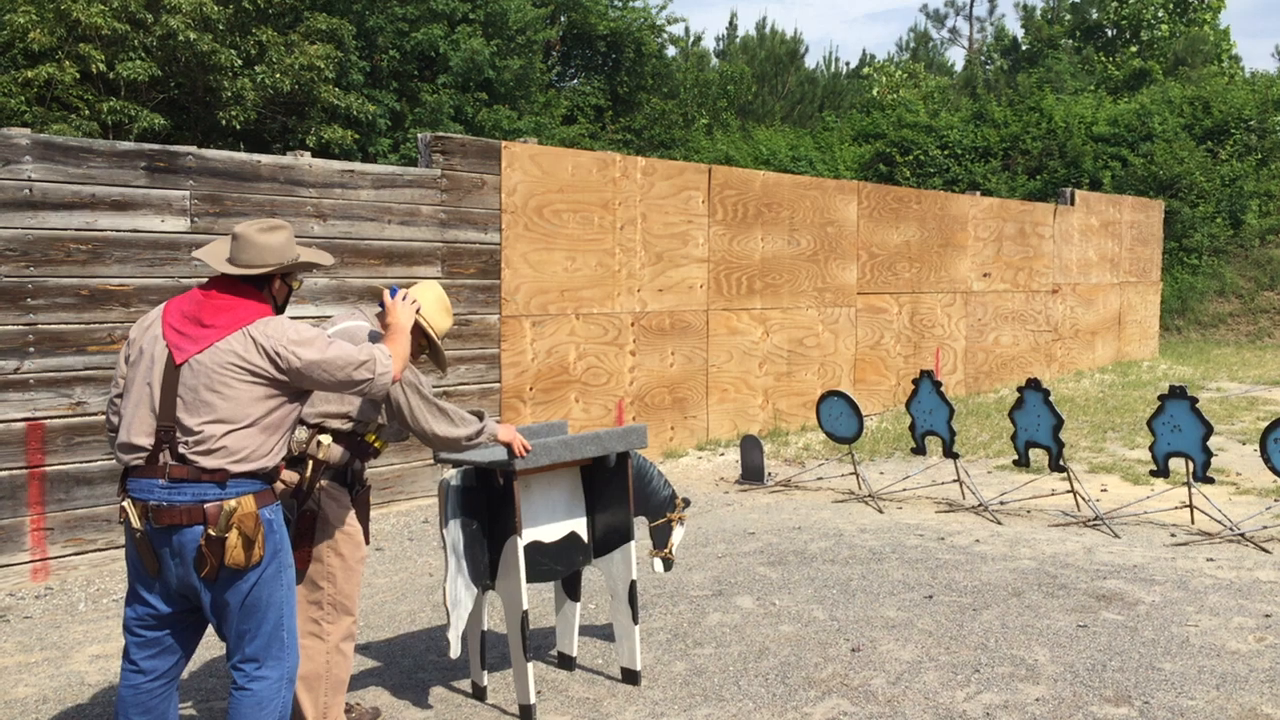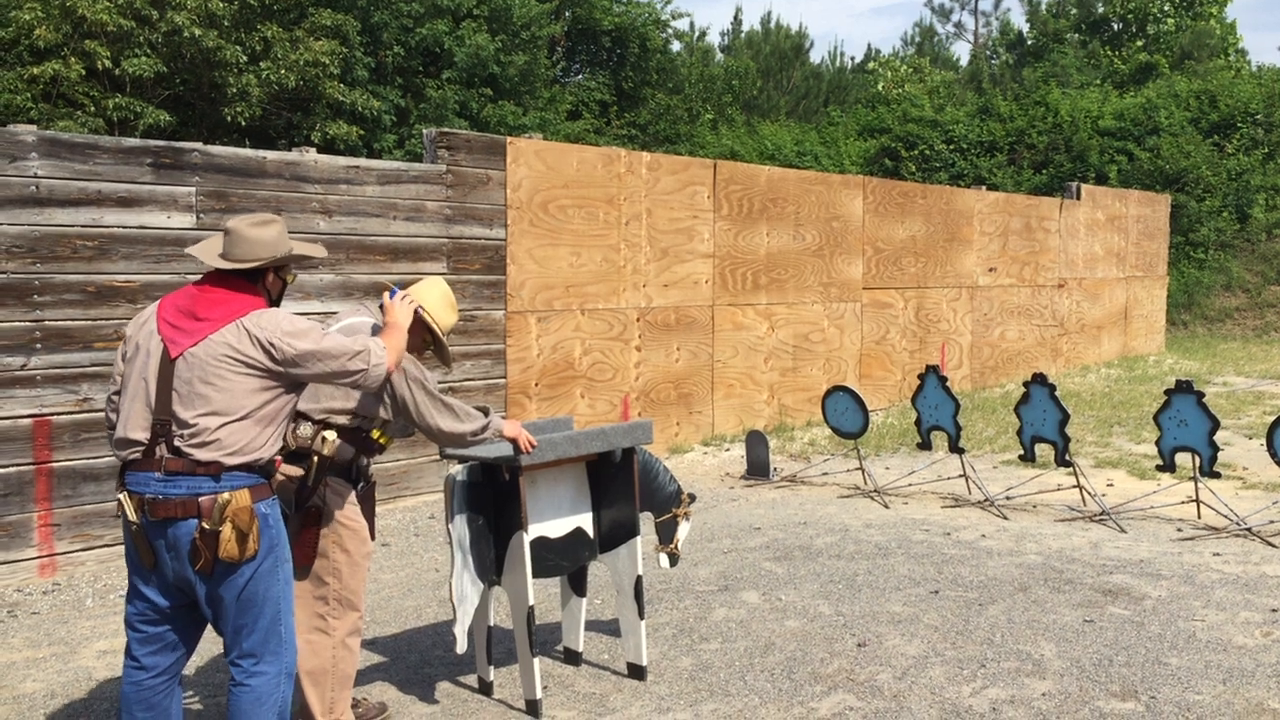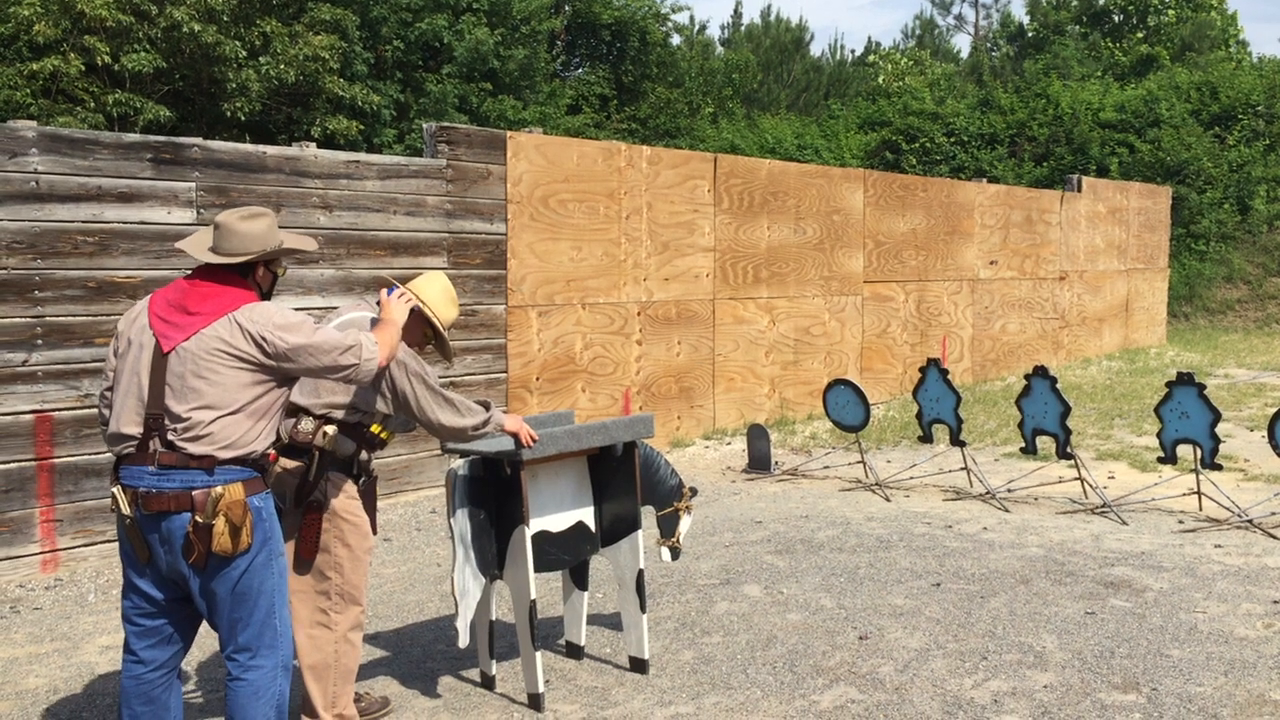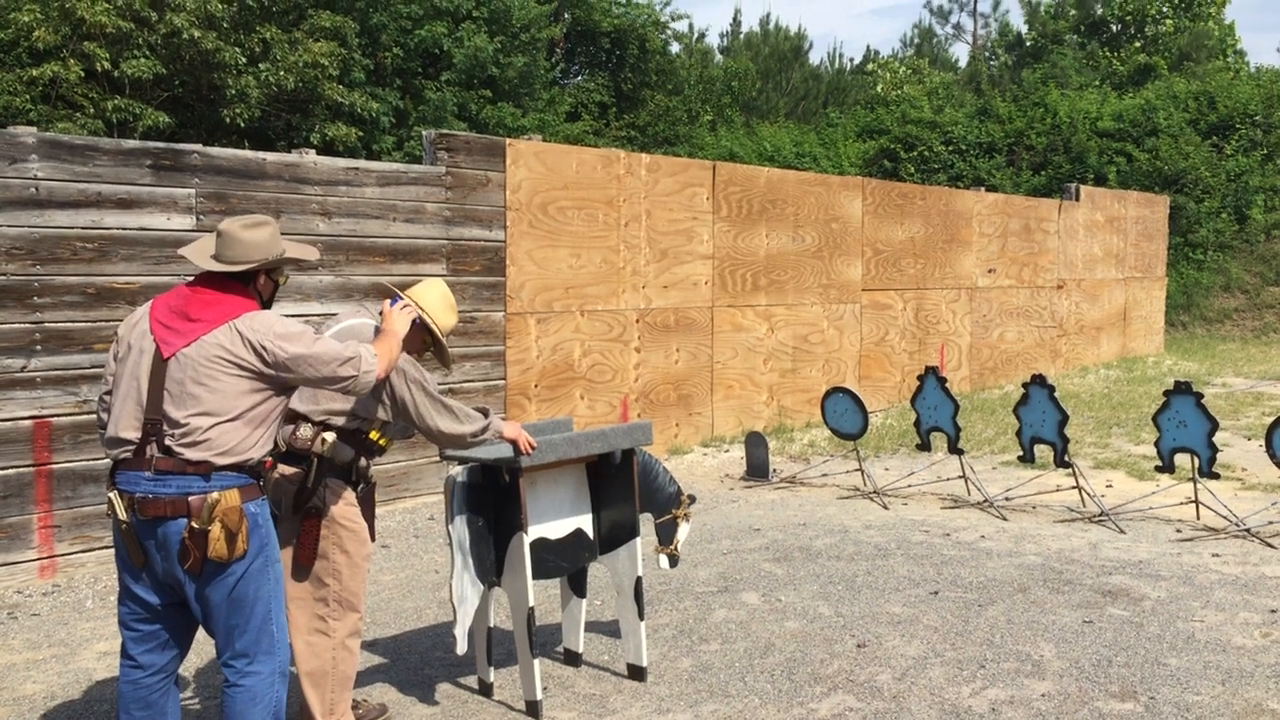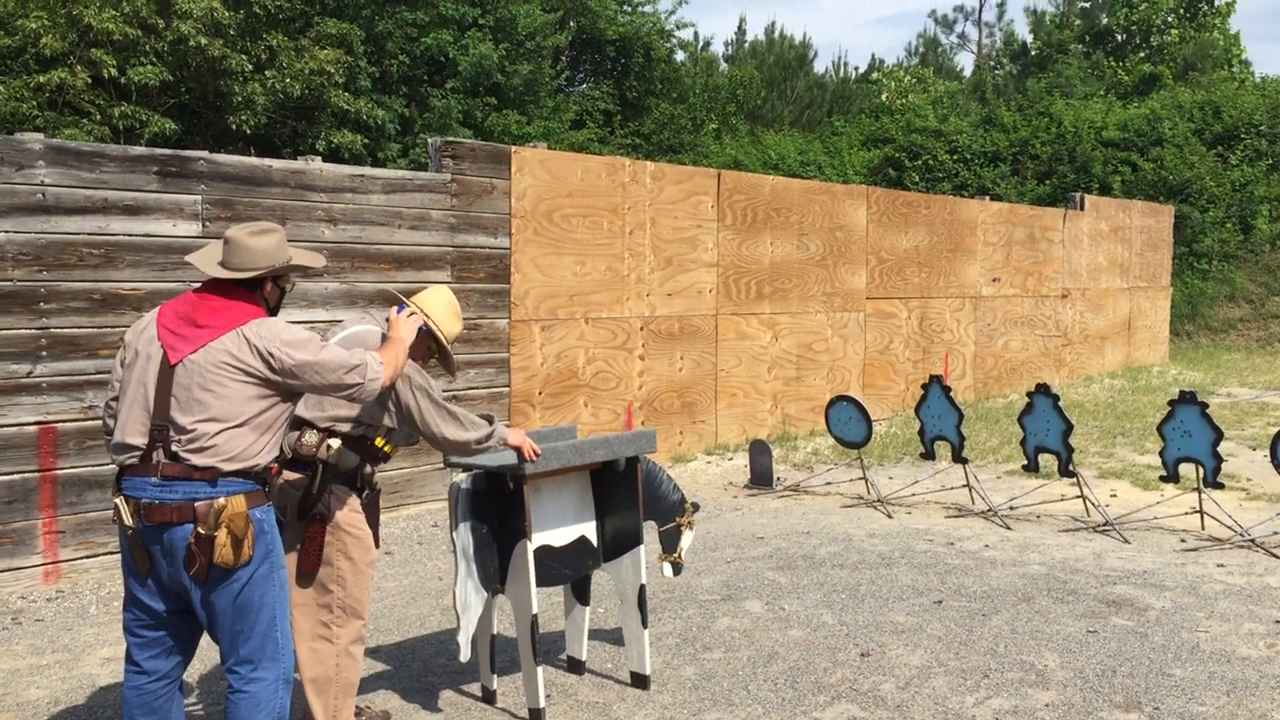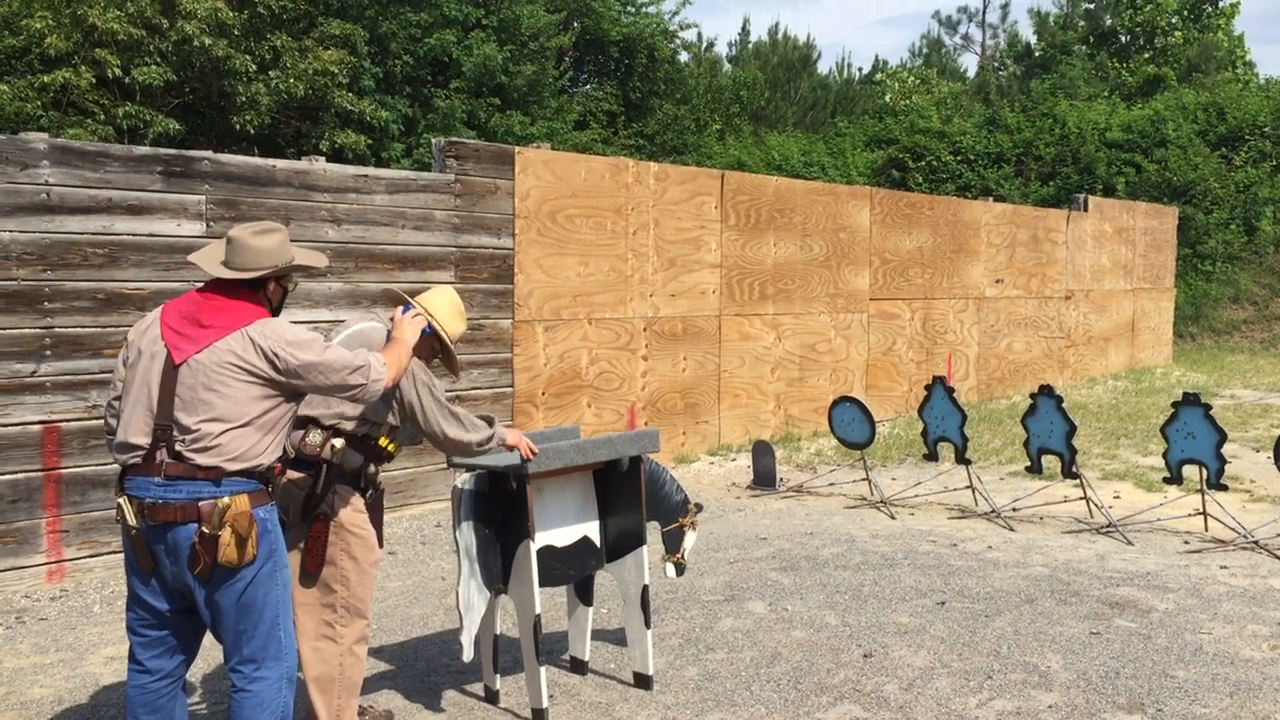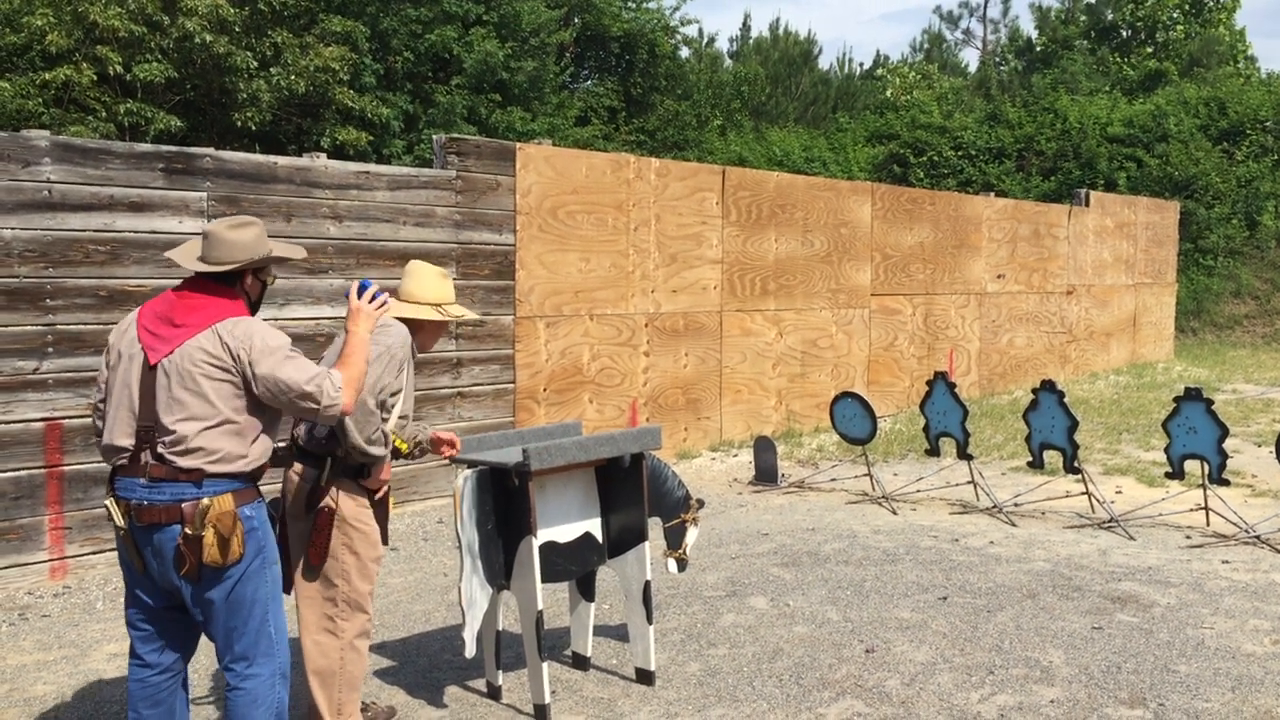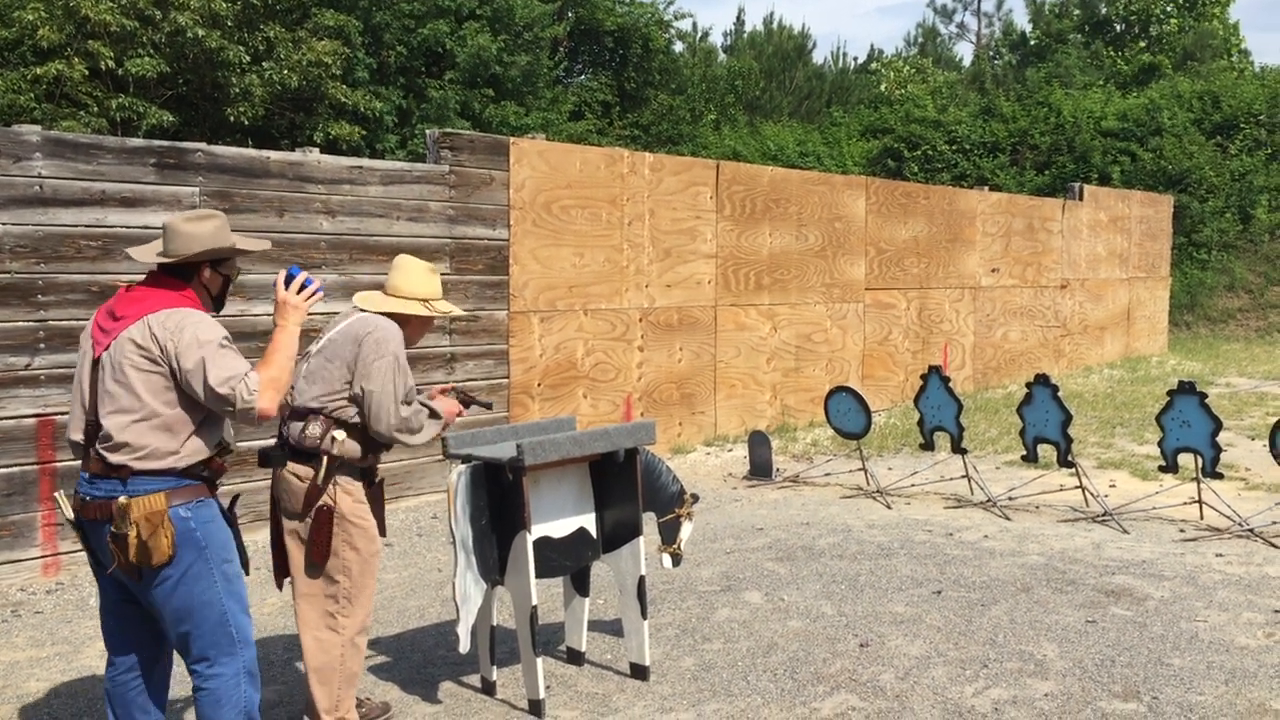
dt=0.5s
person 1, frame 1
left shoulder: (153, 323)
right shoulder: (276, 339)
left elbow: (115, 418)
right elbow: (383, 372)
right wrist: (398, 326)
left hip: (147, 512)
right hip: (228, 516)
left knee: (148, 661)
right knee: (263, 664)
person 1, frame 2
left shoulder: (148, 320)
right shoulder: (270, 331)
left elbow: (114, 414)
right elbow: (376, 363)
right wrist: (396, 324)
left hip: (145, 507)
right hip: (225, 509)
left knee: (151, 656)
right knee: (262, 660)
person 1, frame 3
left shoulder: (140, 313)
right shoulder: (261, 324)
left elbow: (108, 408)
right elbow: (369, 357)
right wrist: (391, 319)
left hip: (140, 500)
right hip: (219, 502)
left knee: (149, 651)
right knee: (259, 654)
person 1, frame 4
left shoulder: (141, 319)
right shoulder: (261, 332)
left elbow: (106, 412)
right elbow: (366, 369)
right wrist: (393, 331)
left hip: (135, 503)
right hip: (214, 507)
left knee: (147, 656)
right knee: (256, 660)
person 1, frame 5
left shoulder: (148, 326)
right shoulder: (266, 339)
left elbow: (112, 417)
right elbow: (371, 377)
right wrist: (399, 338)
left hip: (141, 510)
right hip: (220, 514)
left knee: (152, 662)
right knee: (260, 666)
person 1, frame 6
left shoulder: (150, 325)
right shoulder: (270, 339)
left elbow: (114, 418)
right elbow: (375, 377)
right wrist: (403, 339)
left hip: (143, 509)
right hip: (222, 513)
left knee: (154, 661)
right knee: (263, 665)
person 1, frame 7
left shoulder: (133, 324)
right shoulder: (244, 336)
left elbow: (103, 415)
right elbow: (336, 398)
right wrist: (359, 329)
left hip: (135, 509)
right hip: (211, 515)
left knee: (154, 656)
right knee: (257, 662)
person 1, frame 8
left shoulder: (114, 316)
right shoulder: (181, 324)
left elbow: (103, 414)
right elbow: (260, 400)
right wrist: (288, 324)
left hip: (106, 505)
right hip: (164, 510)
left knee: (132, 657)
right knee: (226, 660)
person 2, frame 1
left shoulder: (351, 328)
right shoulder: (376, 348)
left elbow: (411, 414)
right elbow: (432, 420)
right wrist: (494, 430)
left hip: (304, 475)
right hip: (317, 482)
left knee: (315, 605)
right knee: (329, 610)
person 2, frame 2
left shoulder: (355, 325)
left elbow: (405, 410)
right elbow: (437, 416)
right wrist: (499, 426)
left hip: (307, 471)
right hip: (323, 478)
left knee: (322, 600)
right knee: (336, 605)
person 2, frame 3
left shoulder: (356, 318)
right elbow: (440, 412)
right wrist: (499, 420)
left hip: (306, 467)
right hip: (323, 473)
left knee: (320, 596)
right knee: (337, 601)
person 2, frame 4
left shoulder: (355, 324)
right elbow: (439, 418)
right wrist: (498, 427)
left hip: (300, 472)
right hip: (322, 480)
left knee: (318, 603)
right knee: (336, 608)
person 2, frame 5
left shoulder: (361, 331)
left elbow: (420, 417)
right elbow: (441, 423)
right wrist: (503, 434)
left hip: (309, 480)
right hip: (326, 487)
left knee: (323, 609)
right knee: (340, 613)
person 2, frame 6
left shoulder: (364, 328)
right elbow: (431, 418)
left wrist: (466, 430)
right wrist: (499, 434)
left hip: (312, 477)
right hip: (335, 484)
left knee: (330, 608)
right knee: (344, 612)
person 2, frame 7
left shoulder: (385, 331)
right shoulder: (391, 335)
right elbow: (352, 404)
left wrist: (423, 440)
right wrist: (378, 462)
left hip: (327, 479)
right hip: (333, 483)
left knee: (333, 605)
right knee: (343, 608)
person 2, frame 8
left shoulder: (360, 325)
right shoulder: (382, 336)
right elbow: (390, 422)
left wrist: (423, 402)
right wrist: (436, 413)
left hip: (303, 471)
right hip: (328, 480)
left knee: (323, 600)
right knee: (342, 604)
